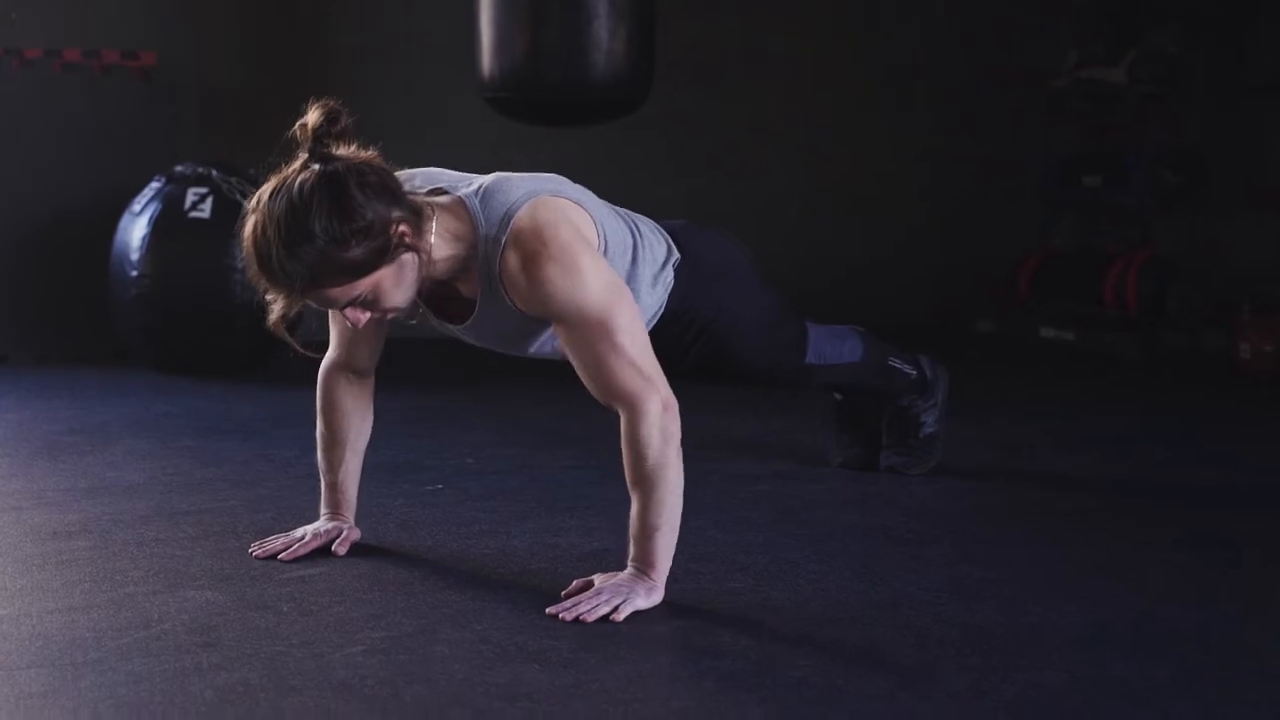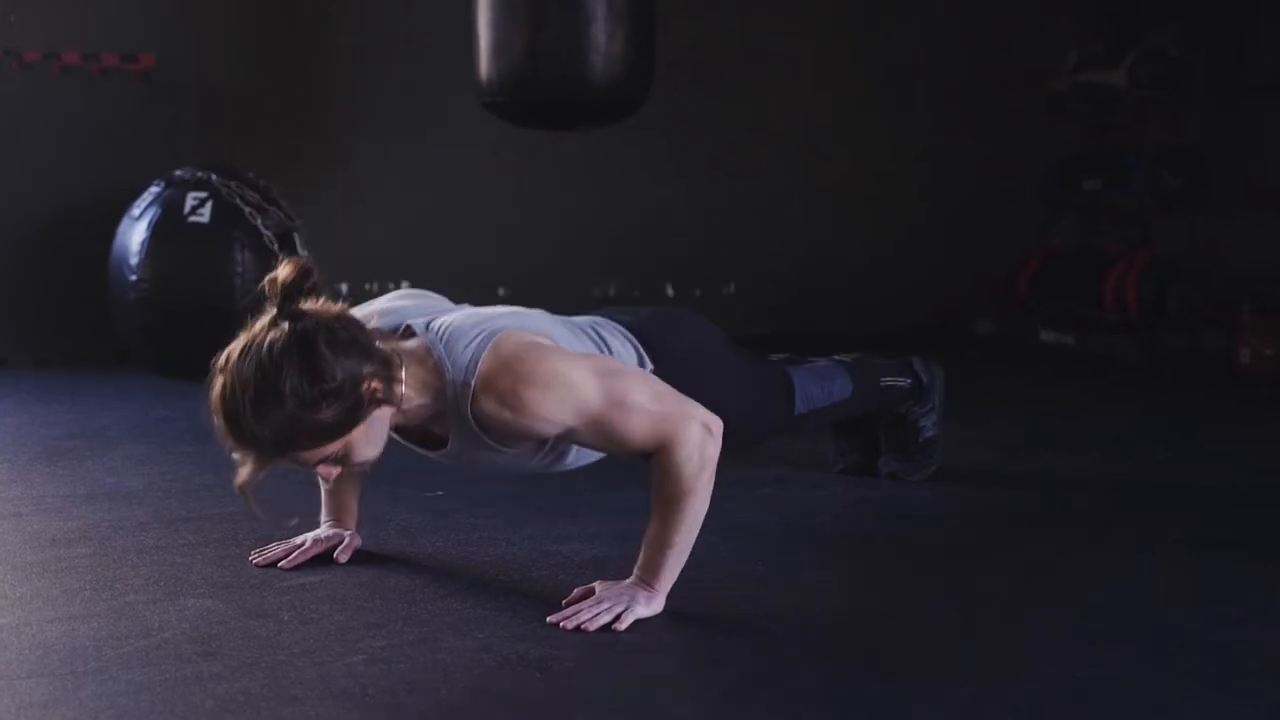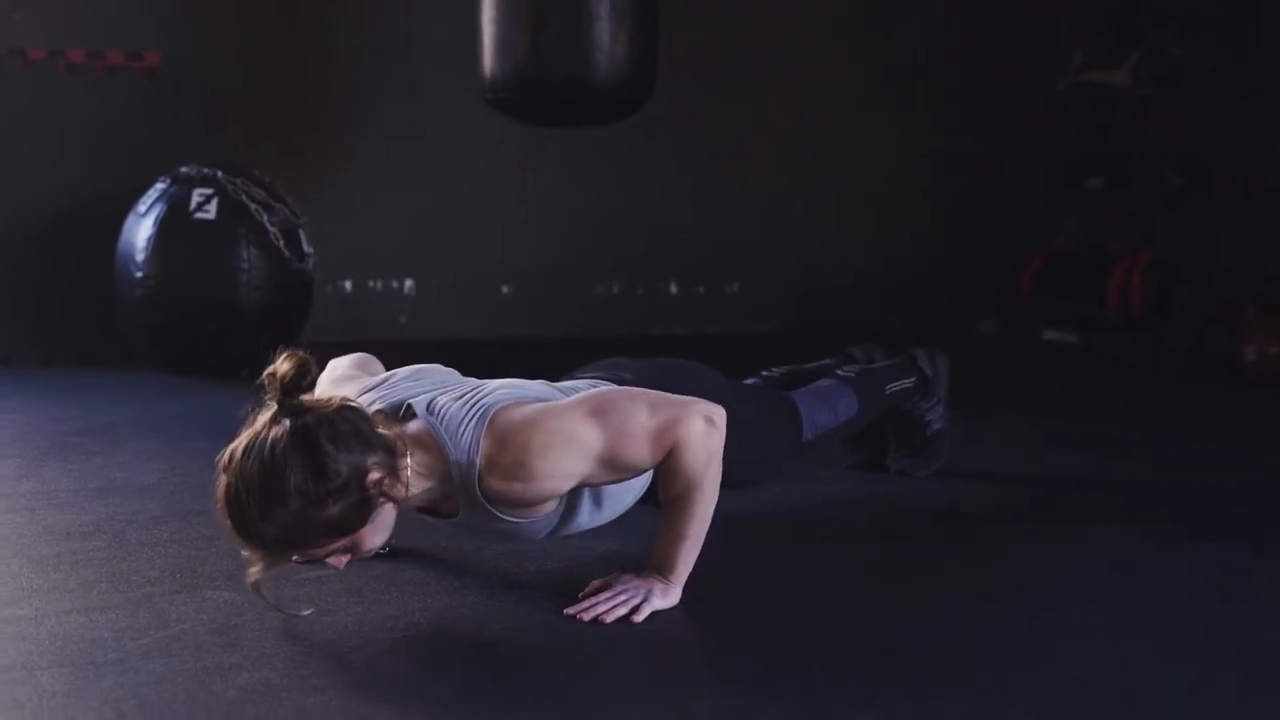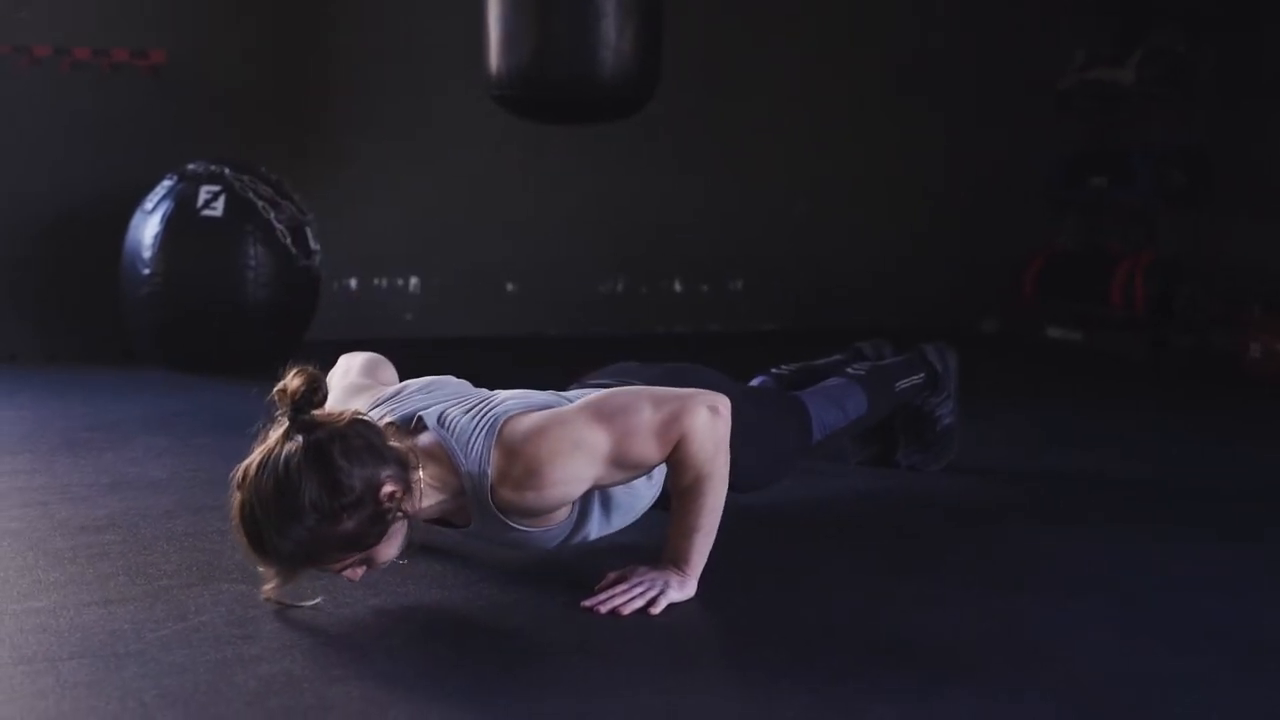
dt=0.7s
person 1, frame 1
left shoulder: (535, 247)
right shoulder: (374, 231)
left elbow: (649, 405)
right elbow: (346, 371)
left wrist: (648, 575)
right wrist: (338, 513)
left hip: (685, 285)
right hip: (620, 296)
left knee: (796, 354)
right knee: (793, 366)
left ankle: (911, 380)
right ankle: (864, 405)
person 1, frame 2
left shoulder: (506, 381)
right shoulder: (350, 350)
left elbow: (695, 433)
left wrist: (649, 587)
right wrist: (339, 522)
left hip: (662, 367)
right hip: (597, 349)
left knee: (784, 399)
left ankle: (906, 386)
right ankle: (838, 368)
person 1, frame 3
left shoulder: (511, 459)
right shoulder: (345, 408)
left elbow: (700, 427)
left wrist: (666, 579)
right wrist: (345, 524)
left hip: (676, 413)
right hip: (597, 398)
left knee: (793, 420)
right knee: (774, 398)
left ankle: (908, 381)
right ankle: (846, 365)
person 1, frame 4
left shoulder: (523, 471)
right shoulder: (359, 421)
left elbow: (703, 414)
right elbow: (363, 361)
left wrist: (683, 571)
right wrist: (360, 525)
left hip: (688, 420)
right hip: (606, 401)
left knee: (802, 421)
right knee: (772, 396)
left ankle: (918, 376)
right ankle: (856, 364)
